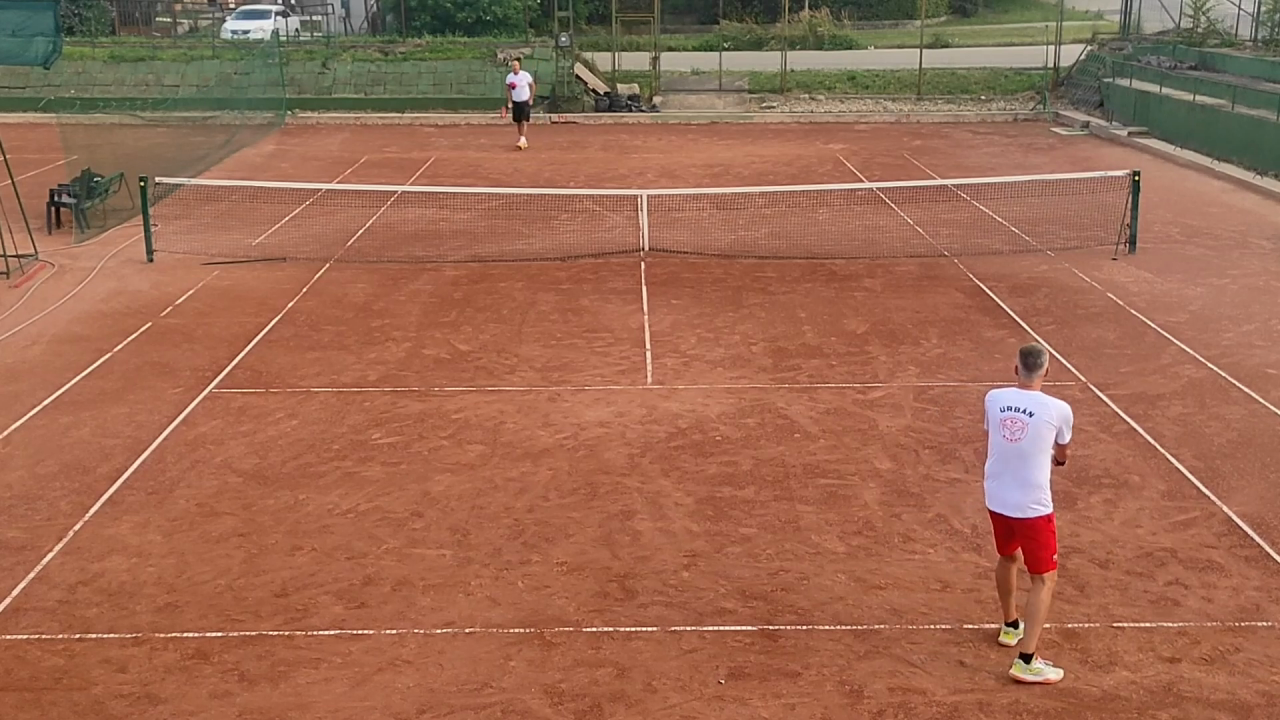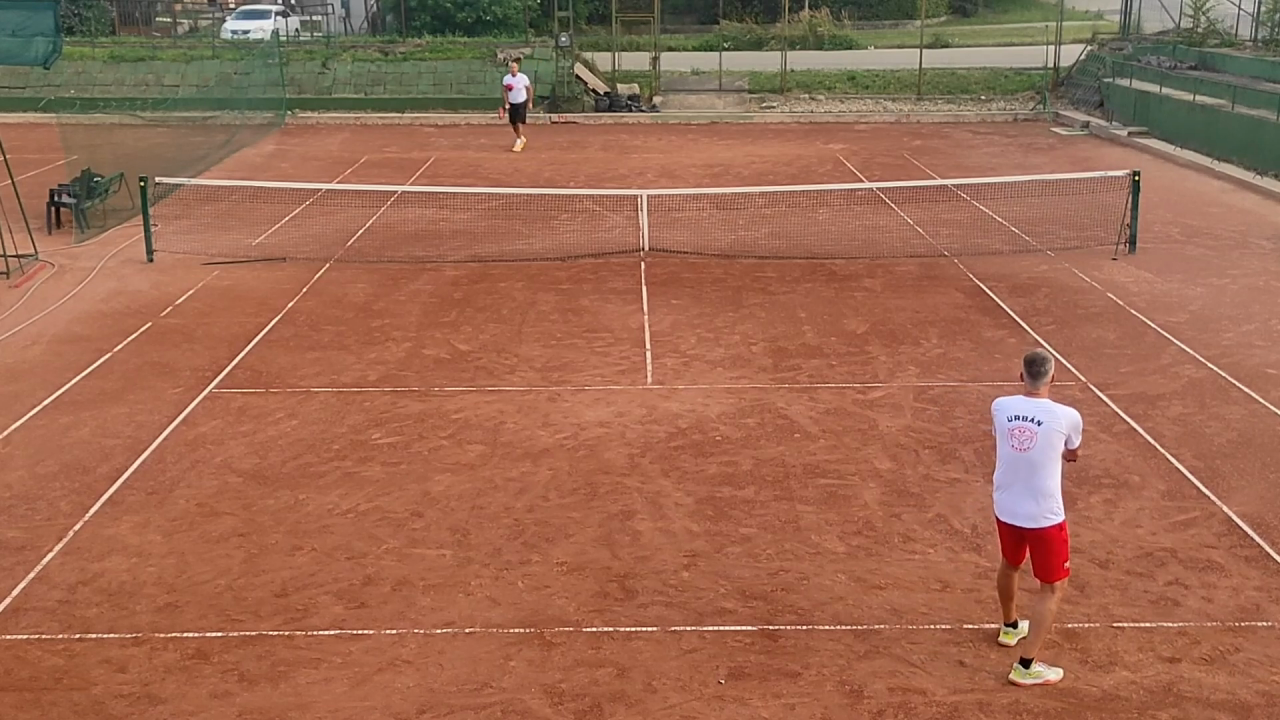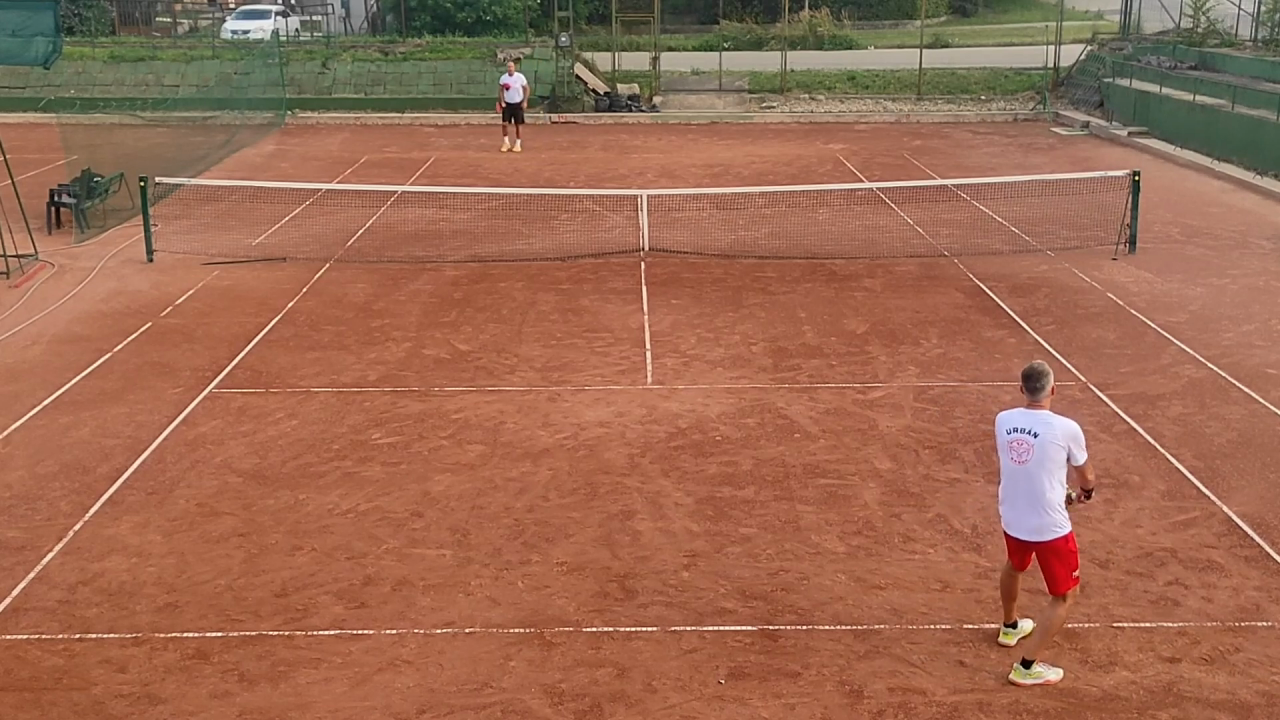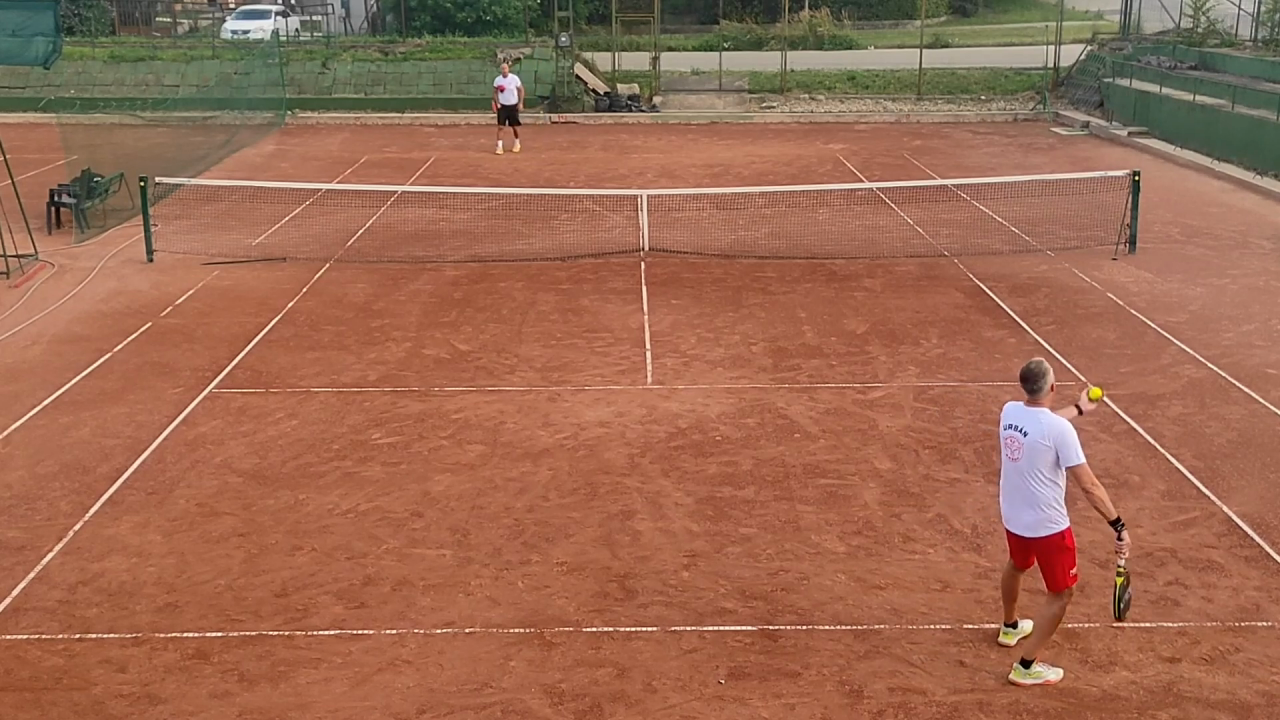
dt=0.3s
person 1, frame 1
left shoulder: (993, 399)
right shoulder: (1059, 410)
right elbow: (1061, 453)
left hip: (996, 500)
right hip: (1033, 506)
left knee: (1007, 558)
right knee: (1044, 580)
left ankle: (1010, 626)
right ankle: (1026, 660)
person 1, frame 2
left shoulder: (1000, 407)
right shoulder: (1067, 417)
left hip: (1006, 509)
right hip: (1045, 516)
left knee: (1010, 565)
right knee: (1053, 588)
left ankle: (1010, 627)
right ankle: (1026, 666)
person 1, frame 3
left shoulder: (1003, 421)
right shoulder: (1066, 429)
right elbow: (1086, 477)
right wrist: (1086, 492)
left hip: (1012, 521)
right hip: (1051, 527)
left knee: (1014, 567)
right knee: (1065, 595)
left ankle: (1010, 627)
right ankle: (1026, 667)
person 1, frame 4
left shoulder: (1009, 411)
right shoulder: (1060, 430)
right elbow: (1088, 485)
left wrist: (1079, 407)
right wrist: (1118, 527)
left hip: (1012, 518)
right hip: (1048, 525)
left knee: (1016, 566)
right knee: (1062, 594)
left ankle: (1010, 627)
right ankle: (1026, 667)
